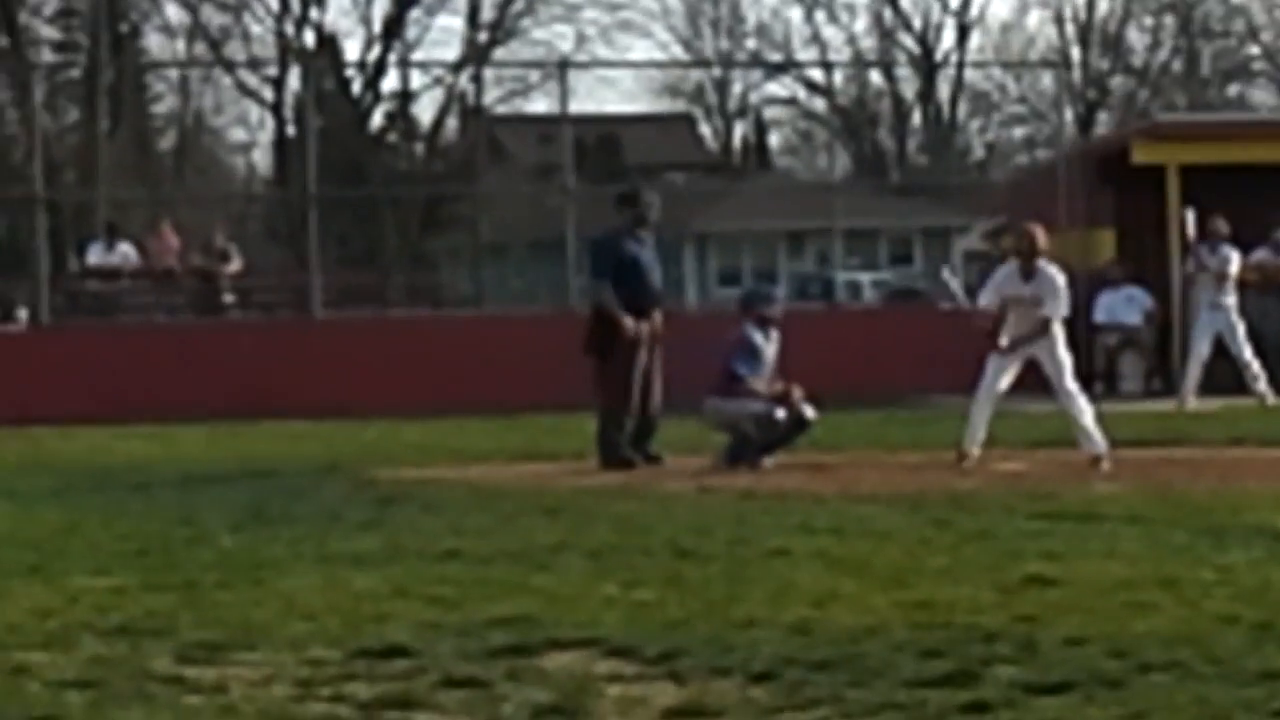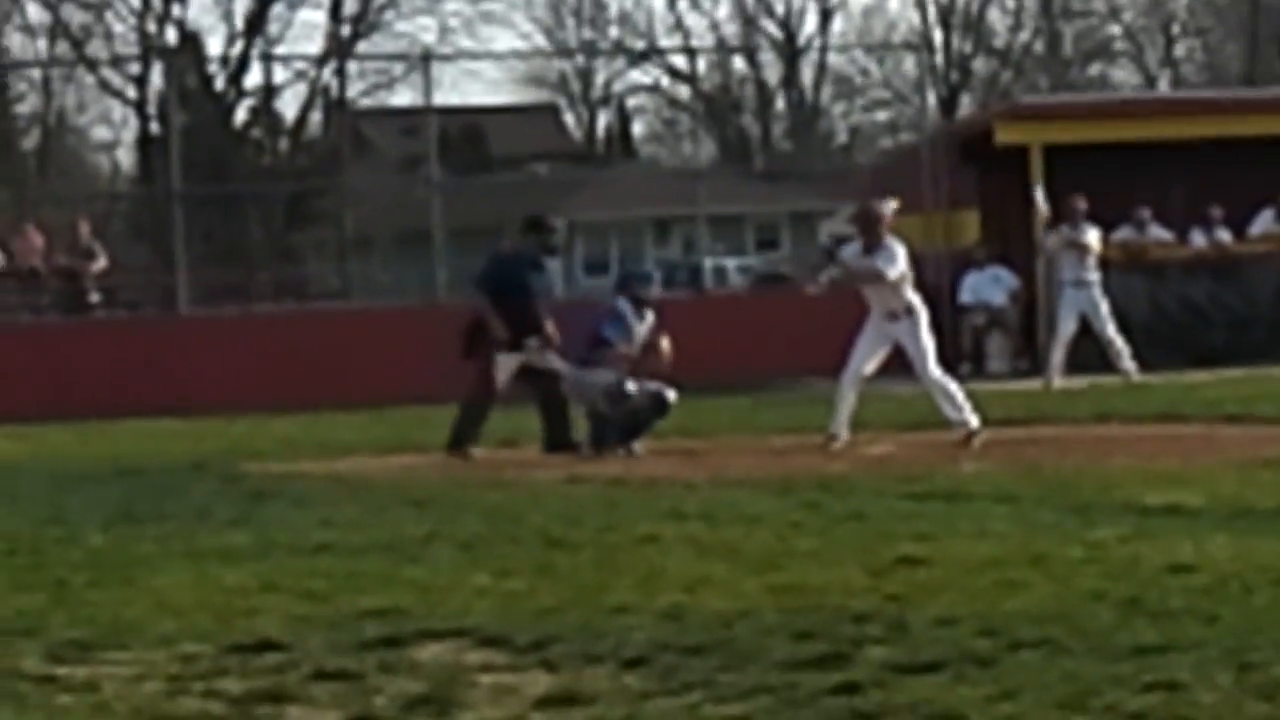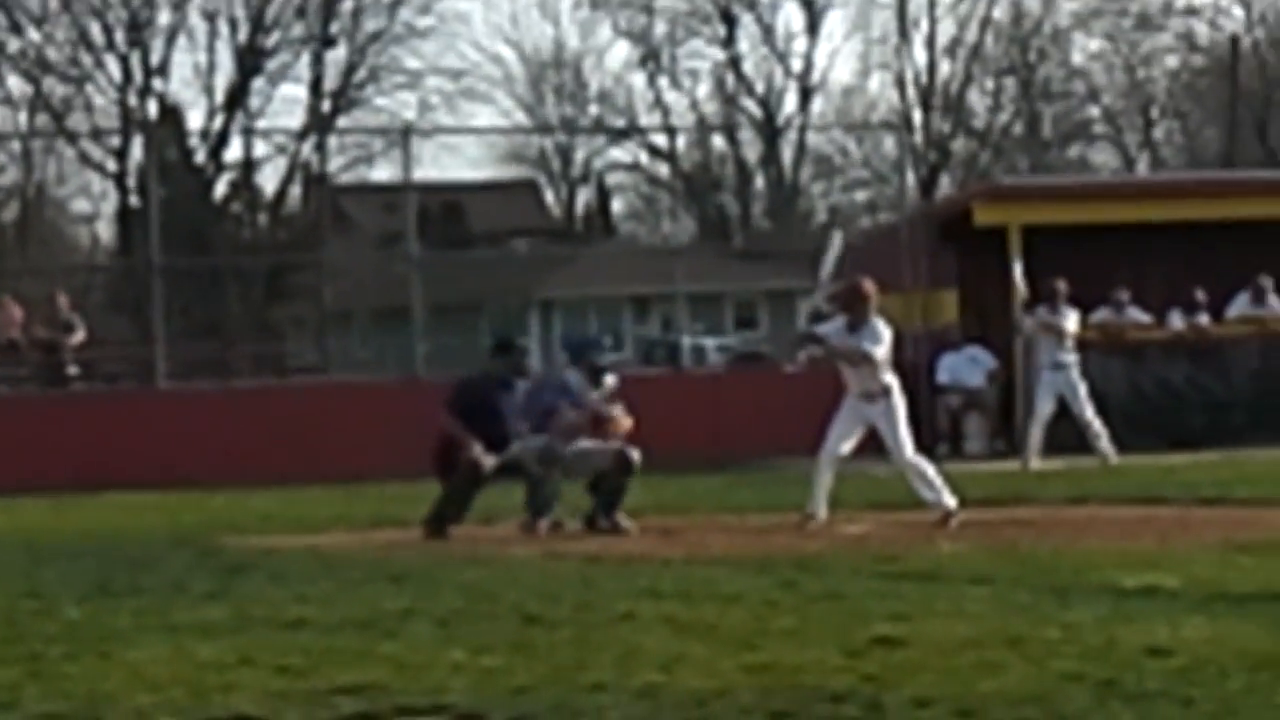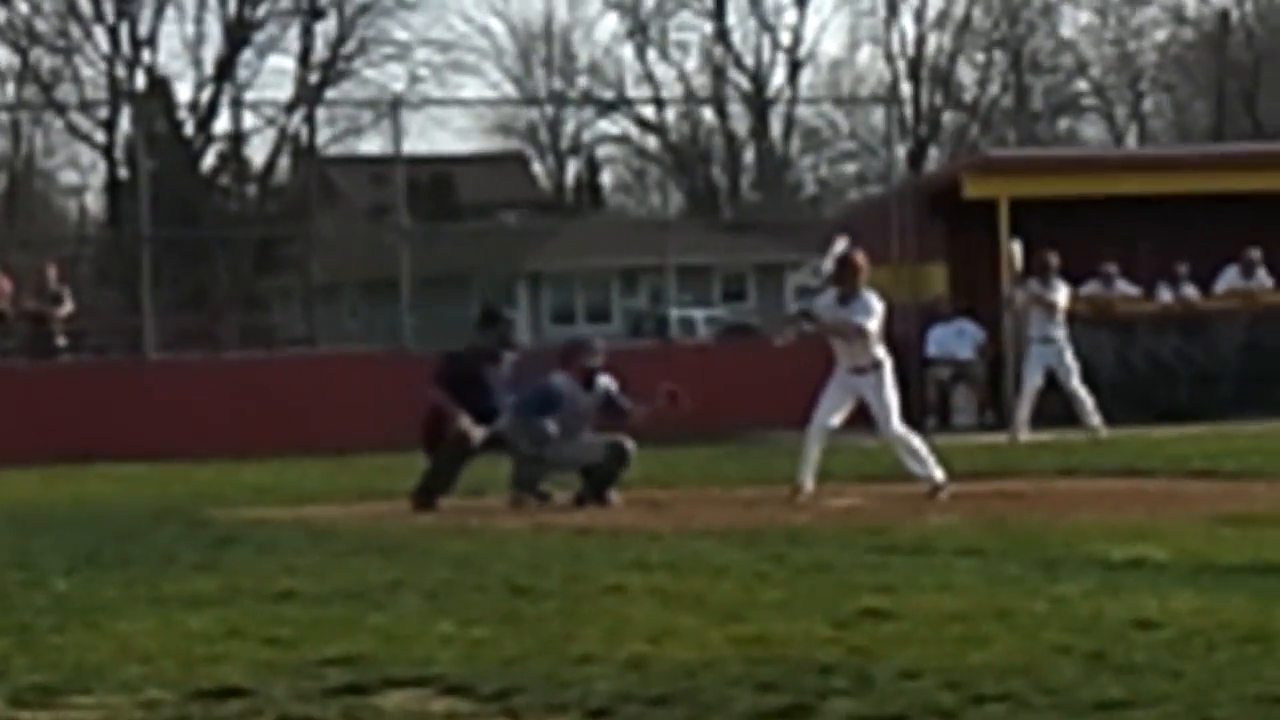
dt=0.7s
person 1, frame 1
left shoulder: (1053, 278)
right shoulder: (1003, 274)
left elbow: (1047, 325)
right elbow: (984, 309)
left wrist: (1015, 346)
right wrist: (997, 337)
left hip: (1047, 337)
right hip: (1010, 335)
left knee: (1069, 392)
right knee: (987, 391)
left ankle: (1098, 450)
right ankle: (969, 448)
person 1, frame 2
left shoulder: (895, 251)
right shoulder: (855, 248)
left elbow: (872, 278)
right elbow: (829, 271)
left wrist: (841, 264)
left hip: (909, 318)
right hip: (880, 319)
left knee: (929, 373)
right knee: (852, 373)
left ankle: (970, 424)
right ankle: (838, 430)
person 1, frame 3
left shoulder: (879, 331)
right shoulder: (838, 325)
left elbow: (857, 360)
right elbow: (809, 339)
left wrist: (824, 345)
left hip: (884, 399)
right hip: (856, 400)
left knee: (904, 456)
right knee: (828, 453)
left ankle: (947, 504)
right ankle: (816, 510)
person 1, frame 4
left shoulder: (871, 304)
right shoulder: (830, 298)
left elbow: (851, 334)
left wrist: (817, 322)
left hip: (874, 373)
right hip: (846, 372)
left knee: (893, 429)
right knee: (818, 426)
left ankle: (935, 477)
right ankle: (804, 482)
person 2, frame 1
left shoulder: (647, 241)
right shoulder: (610, 244)
right elbow: (601, 287)
left wrist: (655, 313)
right wrist: (622, 317)
left hip: (647, 325)
right hip: (620, 326)
left knee: (650, 390)
right knee: (620, 391)
left ankle: (639, 446)
right ankle: (613, 451)
person 2, frame 2
left shoulder: (540, 267)
right shoulder: (506, 263)
right elbow: (480, 294)
left wrist: (546, 325)
right wrist: (496, 325)
left hip: (529, 340)
right hip: (499, 340)
left knee: (555, 381)
right knee: (490, 383)
left ankle: (558, 439)
right ankle: (460, 442)
person 2, frame 3
left shoulder: (512, 386)
right shoulder: (471, 386)
right elbow: (449, 419)
right wrist: (471, 443)
left hip: (503, 450)
right hip: (473, 452)
right knee: (477, 469)
right ankle: (435, 523)
person 2, frame 4
left shoulder: (503, 361)
right shoulder: (460, 359)
left elbow: (501, 399)
right elbow: (438, 395)
right wrist: (462, 420)
left hip: (489, 424)
right hip: (450, 427)
right knee: (462, 439)
right ankle: (424, 494)
person 3, frame 1
left shoulder: (1231, 254)
right shoulder: (1197, 253)
left elbow: (1226, 277)
right elbow: (1190, 282)
left wrist: (1205, 265)
right wrist: (1197, 266)
left hip: (1227, 311)
right hip: (1204, 311)
left knee: (1243, 353)
right knee: (1196, 355)
left ankle: (1263, 392)
right ankle: (1186, 396)
person 3, frame 2
left shoulder: (1092, 231)
right shoulder: (1060, 232)
left elbow: (1087, 247)
right elbow: (1049, 252)
left wrist: (1064, 235)
left hip: (1090, 288)
right hip: (1068, 290)
left knee: (1108, 330)
right knee: (1062, 334)
left ankle: (1129, 369)
right ankle: (1052, 375)
person 3, frame 3
left shoulder: (1071, 314)
right shoulder: (1038, 313)
left elbow: (1065, 333)
right elbow: (1027, 333)
left wrist: (1043, 322)
left hip: (1068, 370)
right hip: (1046, 371)
left knee: (1086, 413)
right knee: (1039, 415)
left ankle: (1106, 452)
right ankle: (1030, 457)
person 3, frame 4
left shoulder: (1062, 287)
right shoulder: (1029, 286)
left elbow: (1055, 306)
right elbow: (1020, 308)
left wrist: (1034, 294)
left hip: (1059, 344)
right hip: (1036, 345)
left knee: (1075, 386)
right knee: (1029, 387)
left ankle: (1095, 424)
right ankle: (1019, 429)
person 4, frame 1
left shoulder: (772, 336)
right shoulder: (745, 341)
left elbow: (771, 380)
right elbow: (743, 387)
left wrist: (788, 391)
right wrist: (779, 396)
left hip: (753, 403)
right hip: (723, 406)
left knee: (805, 416)
right knee: (774, 416)
left ankle: (752, 453)
right ankle: (733, 455)
person 4, frame 2
left shoulder: (648, 319)
right shoulder: (615, 316)
left elbow: (662, 364)
right elbow: (606, 357)
left wrist: (662, 348)
left hip: (619, 380)
right hip: (587, 378)
left knee: (665, 397)
right knee: (626, 388)
left ankle: (616, 439)
right ankle: (598, 441)
person 4, frame 3
left shoulder: (605, 385)
right shoulder: (563, 384)
right elbow: (558, 425)
right wrist: (590, 418)
left hip: (576, 446)
right hip: (550, 448)
left knee: (628, 458)
left ankle: (605, 515)
person 4, frame 4
left shoulder: (602, 384)
right shoulder: (555, 386)
left elbow: (628, 413)
left hip: (573, 448)
right hip: (542, 452)
left knee: (623, 447)
